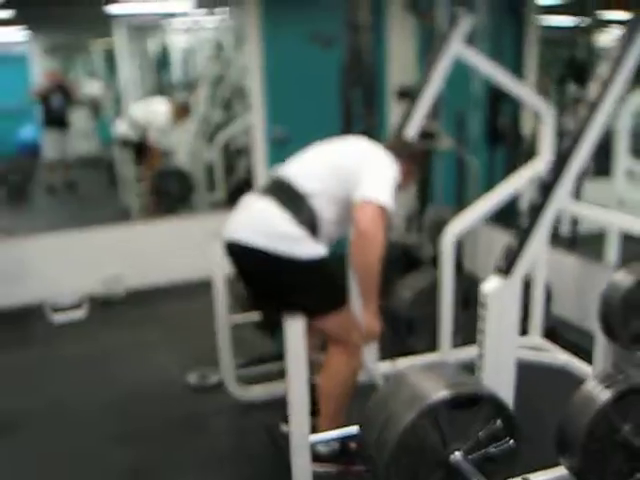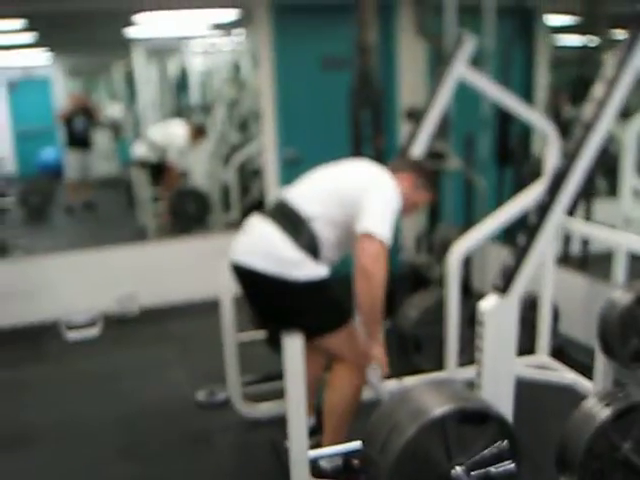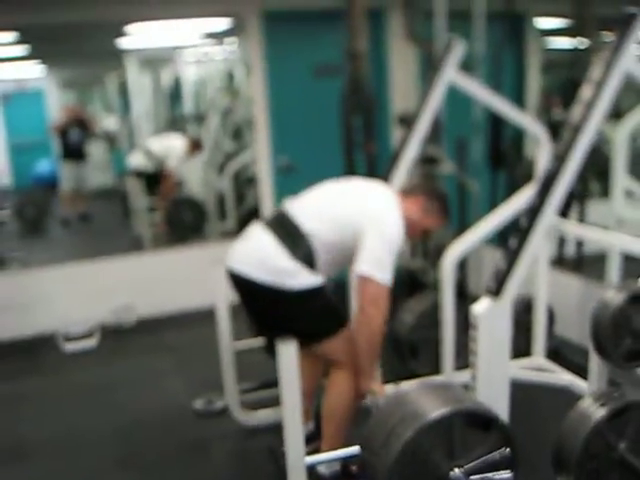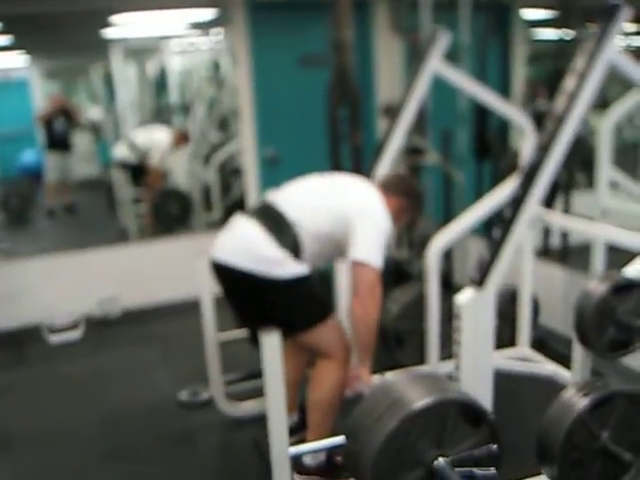
dt=0.4s
person 1, frame 1
left shoulder: (354, 151)
right shoulder: (382, 163)
right elbow: (368, 229)
right wrist: (370, 311)
left hip: (240, 231)
right hip: (281, 242)
left knee: (307, 321)
right knee: (346, 340)
right ankle: (327, 447)
person 1, frame 2
left shoulder: (362, 173)
right shoulder: (384, 190)
right elbow: (370, 266)
right wrist: (373, 340)
left hip: (247, 251)
right hip: (282, 264)
left knee: (315, 339)
right knee: (350, 356)
person 1, frame 3
left shoulder: (373, 192)
right shoulder: (387, 222)
right elbow: (371, 308)
right wrist: (368, 379)
left hip: (245, 258)
right hip: (276, 272)
left knee: (313, 345)
right knee: (348, 362)
left ankle: (302, 435)
person 1, frame 4
left shoulder: (349, 186)
right shoulder: (374, 213)
right elbow: (366, 294)
right wrist: (363, 366)
left hip: (227, 251)
right hip: (263, 263)
left knee: (296, 337)
right knee: (333, 351)
left ankle: (286, 429)
